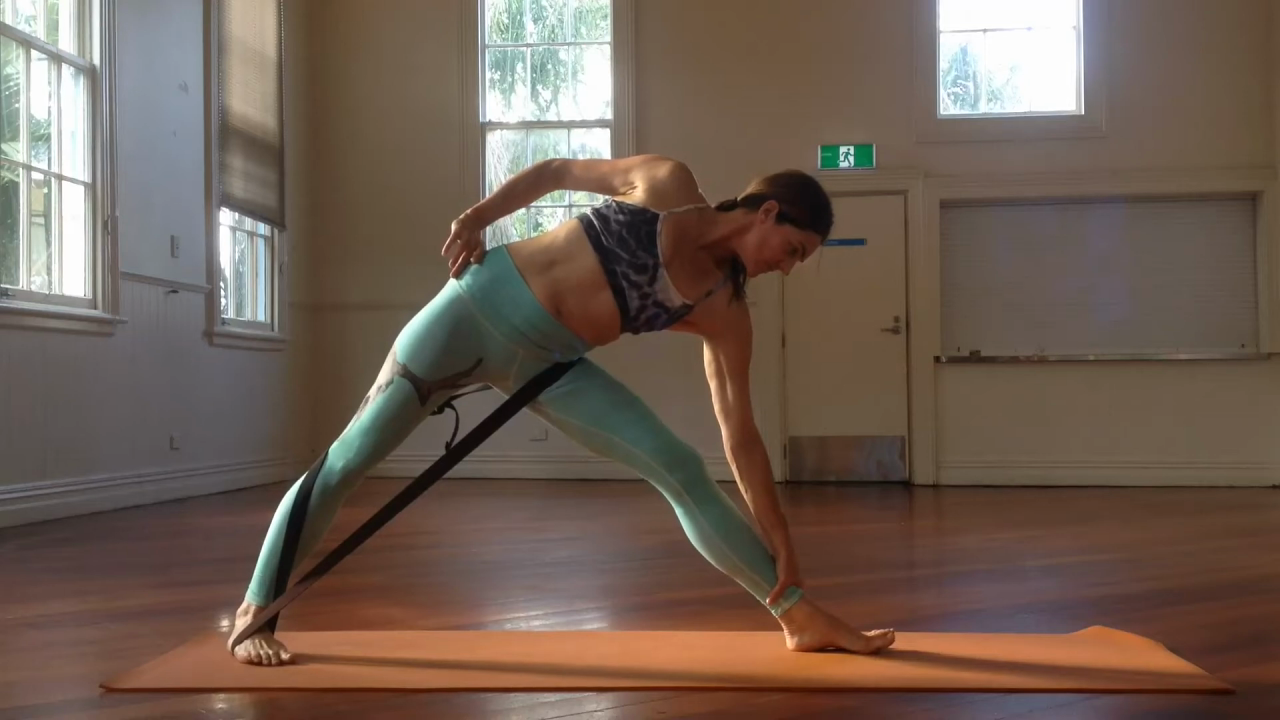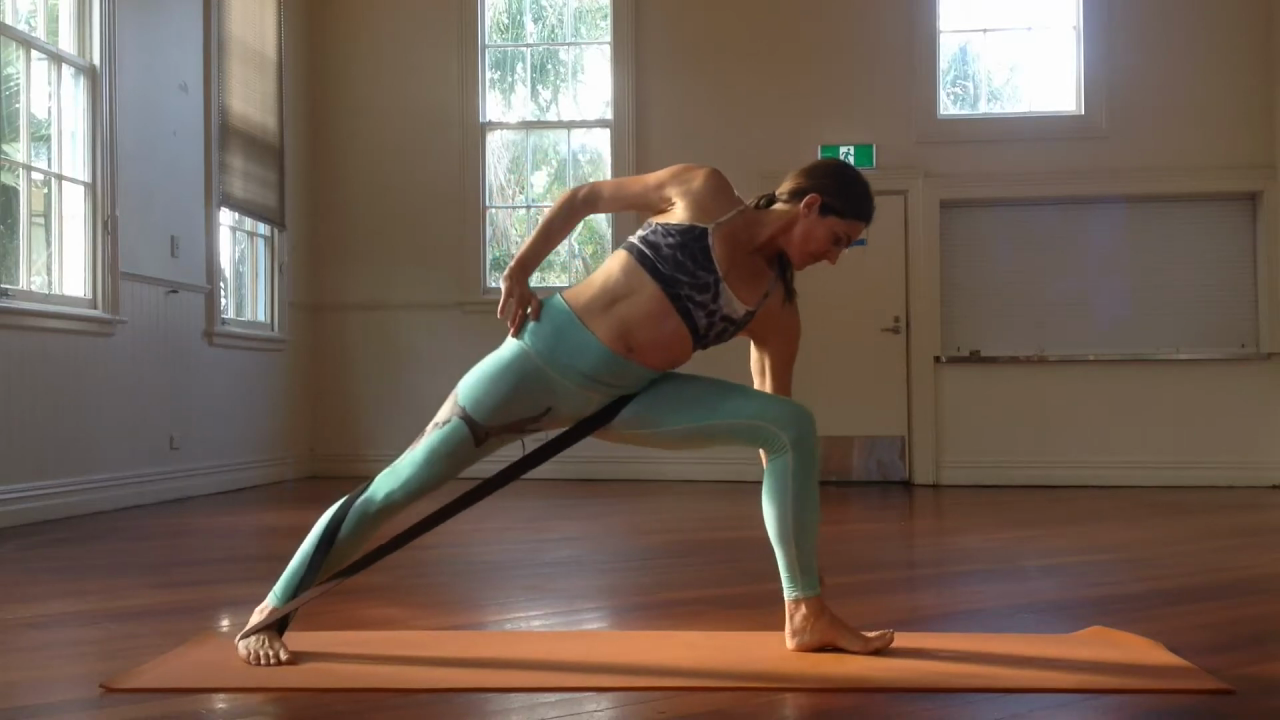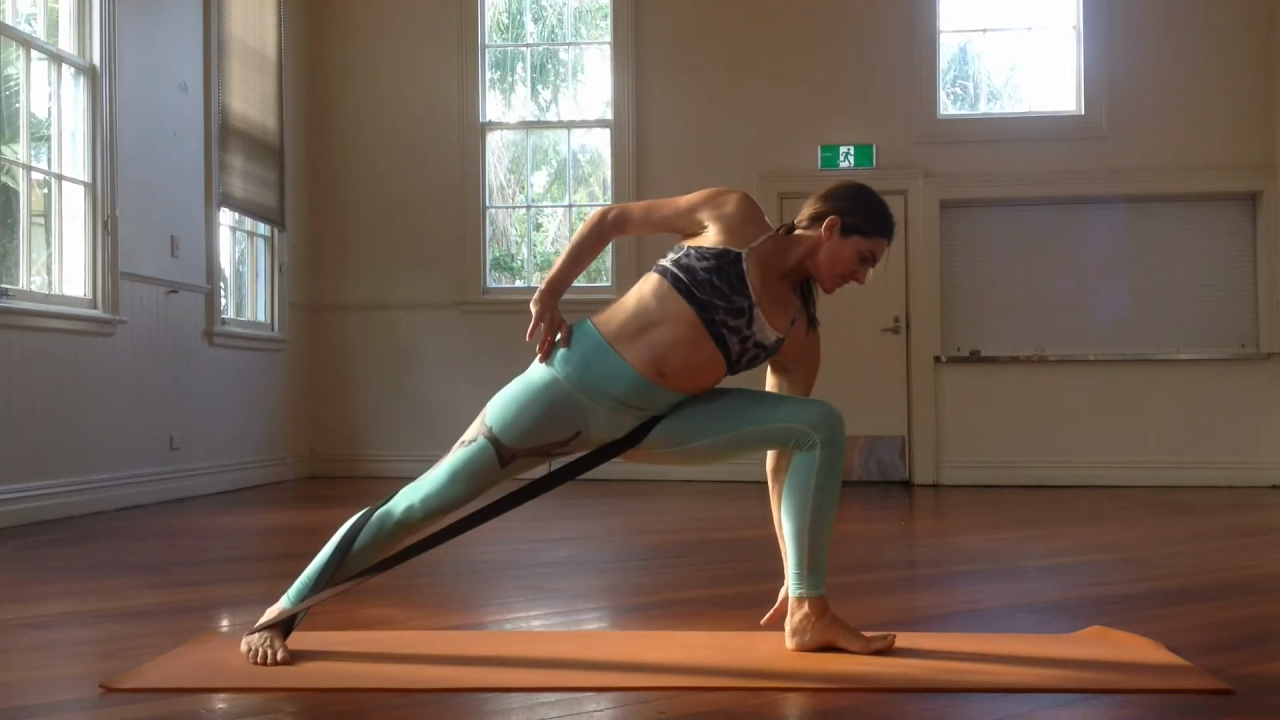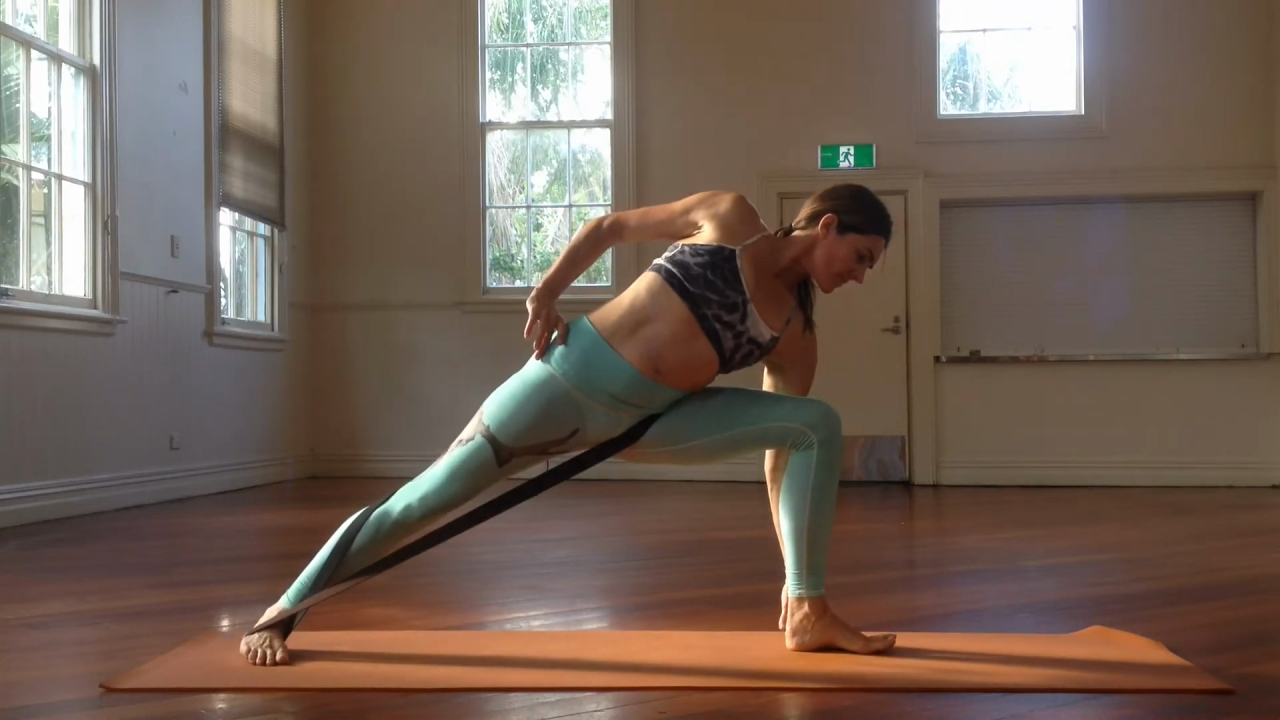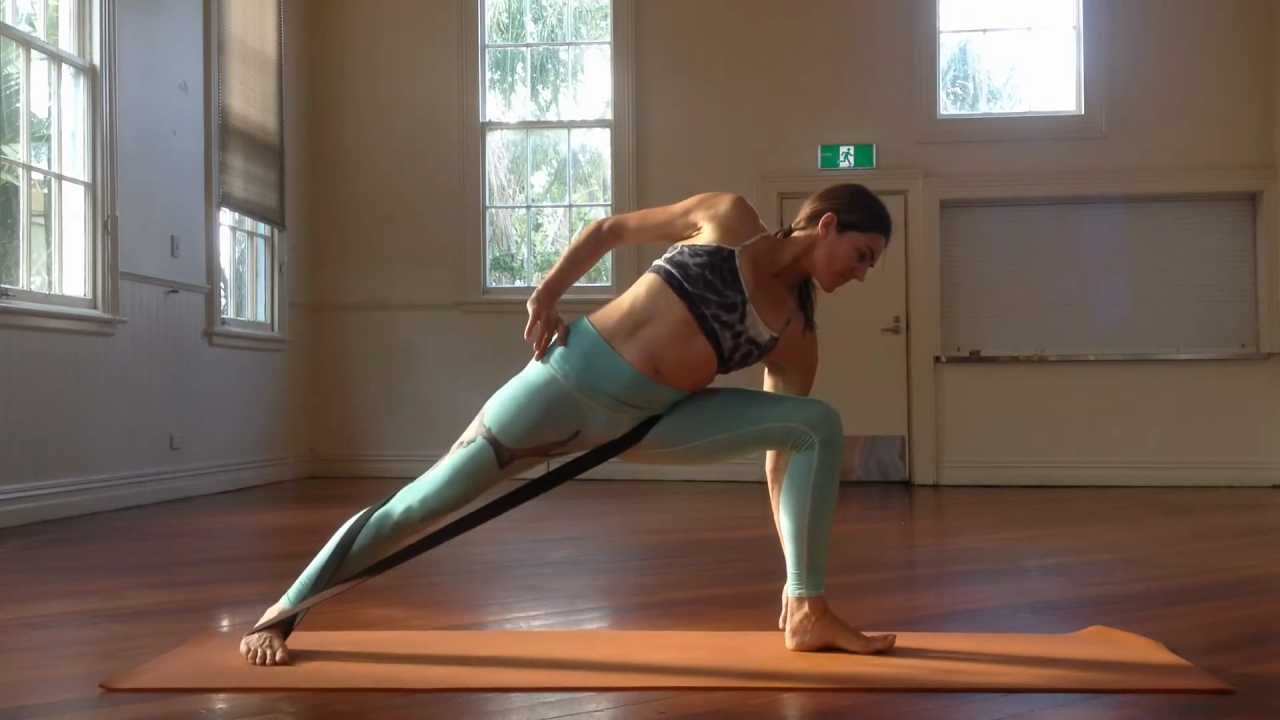
dt=1s
person 1, frame 1
left shoulder: (724, 311)
right shoulder: (667, 183)
left elbow: (741, 436)
right elbow: (556, 171)
left wrist: (781, 542)
right wrist: (476, 217)
left hip: (546, 360)
right hip: (476, 307)
left knee: (680, 468)
right knee: (347, 461)
left ankle: (799, 616)
right ankle: (254, 611)
person 1, frame 2
left shoulder: (776, 310)
right shoulder: (703, 191)
left elbow: (774, 420)
right elbow: (584, 197)
left wrist: (804, 532)
right wrist: (518, 271)
left hip: (618, 397)
right hip: (543, 353)
left knee: (794, 425)
right knee: (394, 491)
left ankle: (806, 613)
right ankle: (271, 612)
person 1, frame 3
left shoulder: (799, 336)
right shoulder: (734, 215)
left elbow: (784, 449)
right elbow: (612, 219)
left wrist: (793, 570)
right wrist: (548, 294)
left hip: (647, 423)
right hip: (573, 377)
left knee: (821, 426)
right knee: (422, 503)
left ankle: (809, 613)
right ankle: (282, 612)
person 1, frame 4
left shoulder: (795, 338)
right shoulder: (729, 216)
left elbow: (780, 453)
right elbow: (609, 227)
left wrist: (794, 572)
right wrist: (545, 293)
left hip: (644, 421)
right hip: (568, 374)
left knee: (817, 424)
right knee: (422, 502)
left ankle: (808, 611)
right ankle: (281, 611)
person 1, frame 5
left shoulder: (796, 337)
right shoulder: (730, 217)
left elbow: (784, 452)
right elbow: (608, 231)
left wrist: (796, 570)
right wrist: (545, 295)
left hip: (644, 422)
right hip: (570, 374)
left knee: (819, 426)
right knee: (423, 503)
left ankle: (809, 612)
right ankle: (282, 611)
